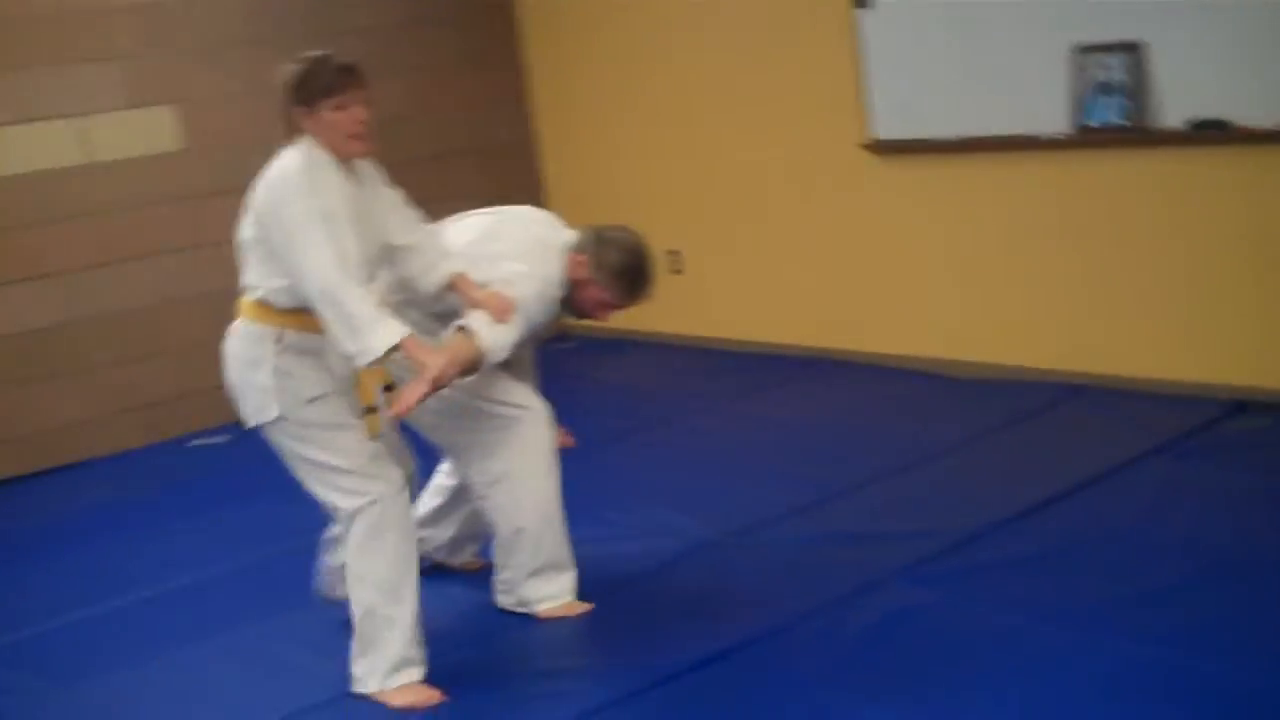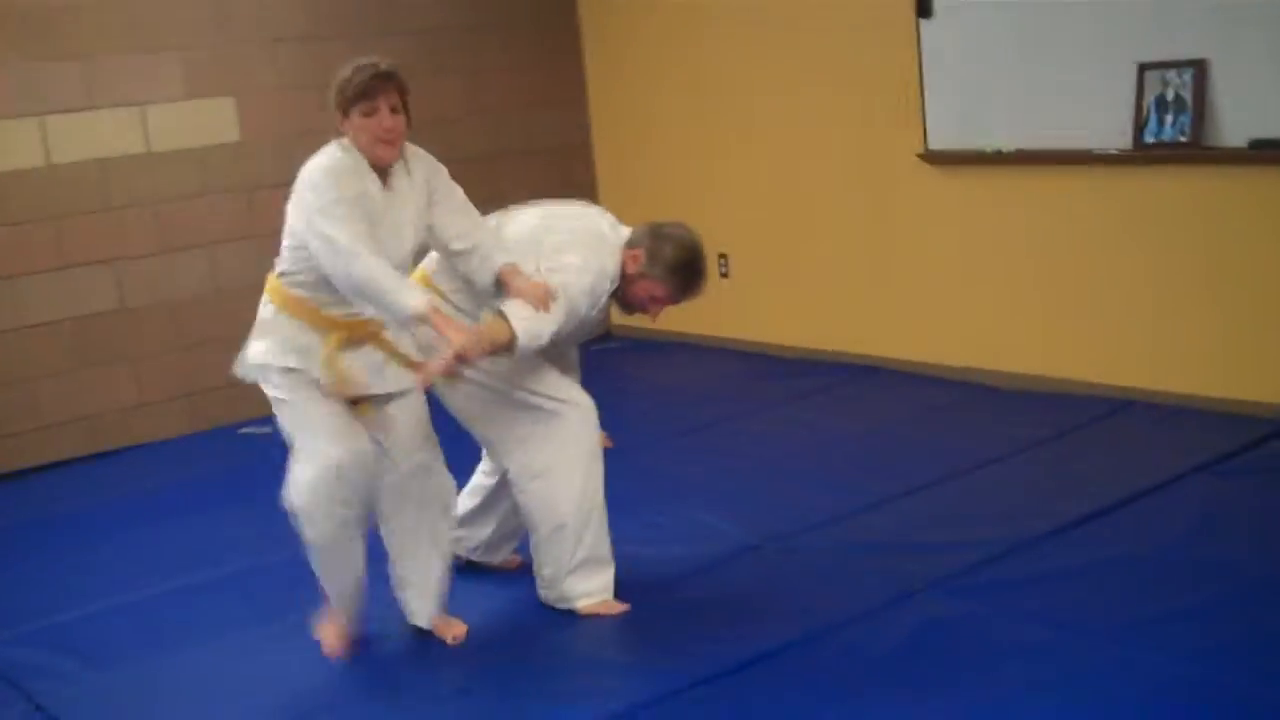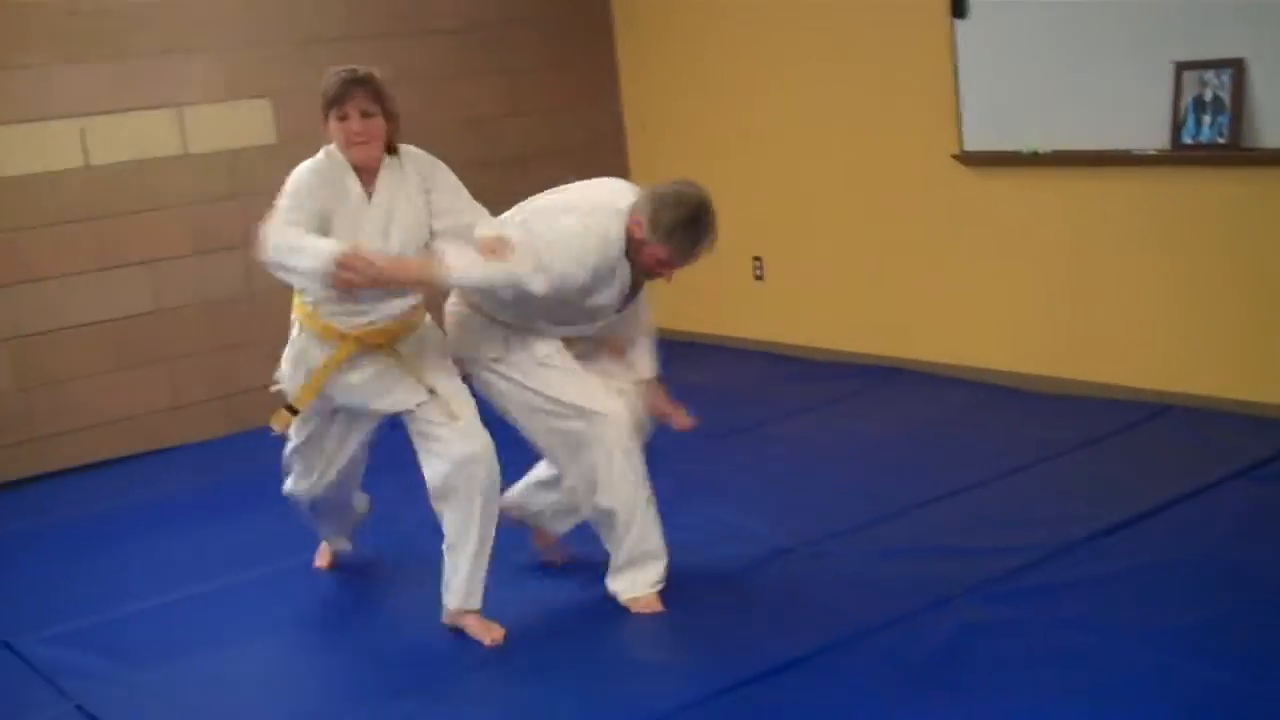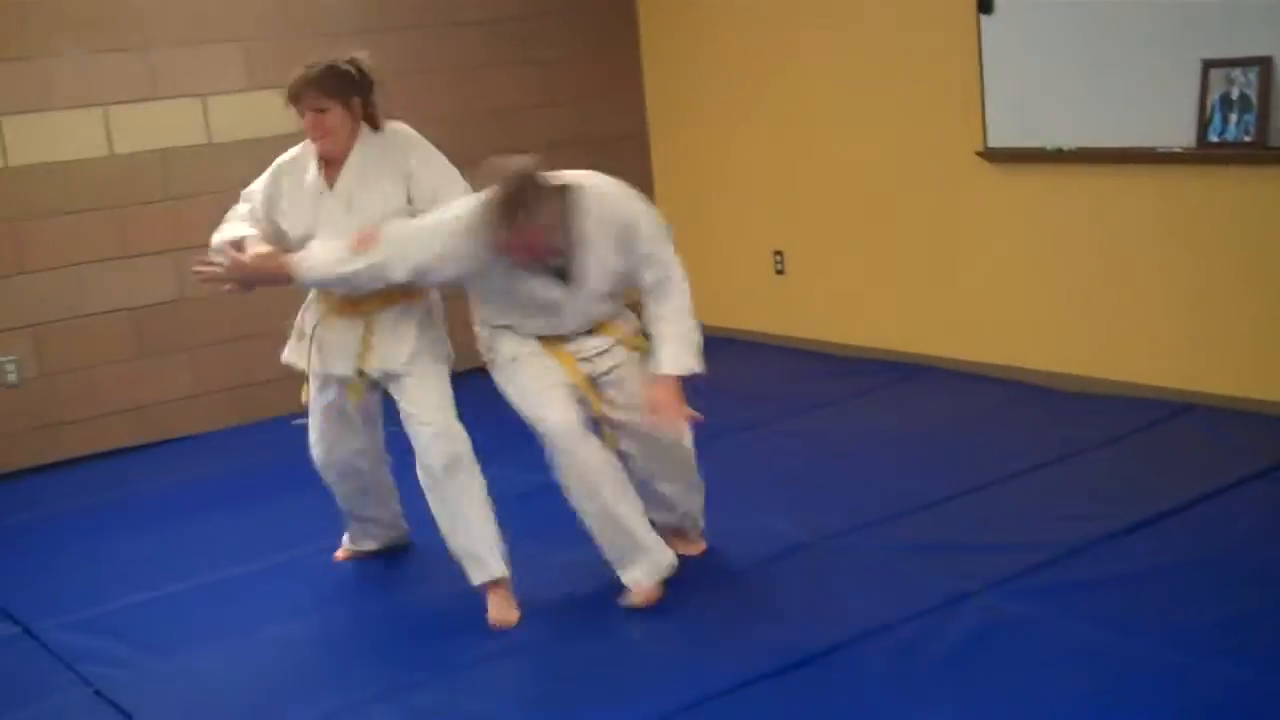
dt=0.2s
person 1, frame 1
left shoulder: (356, 170)
right shoulder: (297, 181)
left elbow: (406, 240)
right elbow: (332, 283)
left wrist: (470, 291)
right wrist: (415, 349)
left hip: (321, 351)
right hip: (283, 359)
left knee: (357, 486)
right knee: (375, 495)
left ankle: (366, 601)
right ankle: (388, 669)
person 1, frame 2
left shoulder: (418, 166)
right shoulder: (327, 177)
left elbow: (463, 236)
right elbow: (354, 263)
left wrist: (513, 280)
right wrist: (438, 320)
left hip: (370, 340)
right hip: (300, 341)
left knee: (413, 465)
right knee: (331, 472)
left ankle: (427, 602)
right ankle: (343, 601)
person 1, frame 3
left shoulder: (418, 167)
right shoulder: (312, 179)
left elbow: (467, 227)
right elbow: (279, 244)
left wrist: (491, 253)
right wrist: (337, 260)
left hip: (404, 346)
right hip: (326, 350)
left knee: (467, 454)
right knee: (316, 477)
left ankle: (463, 602)
right ankle: (339, 529)
person 1, frame 4
left shoulder: (399, 144)
right shoulder: (292, 168)
right elbow: (244, 219)
right wrist: (250, 247)
left hip: (403, 319)
right hip: (335, 322)
left knee: (438, 439)
right knee: (338, 450)
left ankle: (490, 576)
right ankle: (377, 529)
person 2, frame 1
left shoulder: (554, 238)
right shoulder: (530, 278)
left elbow: (512, 337)
right elbow: (489, 328)
left wrist: (522, 398)
right wrist: (432, 380)
left hip: (413, 322)
left knee: (485, 431)
right knee: (521, 426)
left ankle: (435, 542)
right ankle: (531, 587)
person 2, frame 2
left shoulder: (605, 239)
right shoulder: (586, 269)
left elbow: (558, 329)
right elbow: (533, 314)
left wrist: (566, 395)
right wrist: (470, 348)
left hip: (469, 314)
right hip: (450, 324)
left knee: (536, 429)
right knee: (564, 425)
left ankle: (471, 540)
right ankle: (575, 583)
person 2, frame 3
left shoulder: (642, 236)
right shoulder: (584, 238)
left elbow: (627, 305)
right elbow: (492, 262)
left wrist: (643, 380)
right wrist: (385, 273)
left hip: (555, 330)
right hip: (499, 330)
left knee: (626, 415)
right knee: (604, 426)
left ankle: (538, 506)
right ankle: (637, 576)
person 2, frame 4
left shoulder: (618, 209)
right shoulder: (470, 230)
left elbow: (666, 287)
right elbow: (368, 253)
left wrist: (667, 375)
right wrist: (255, 268)
left hip: (602, 332)
right hip: (520, 341)
left knee: (658, 431)
right knee: (564, 431)
left ankle: (675, 522)
right ankle: (642, 563)
